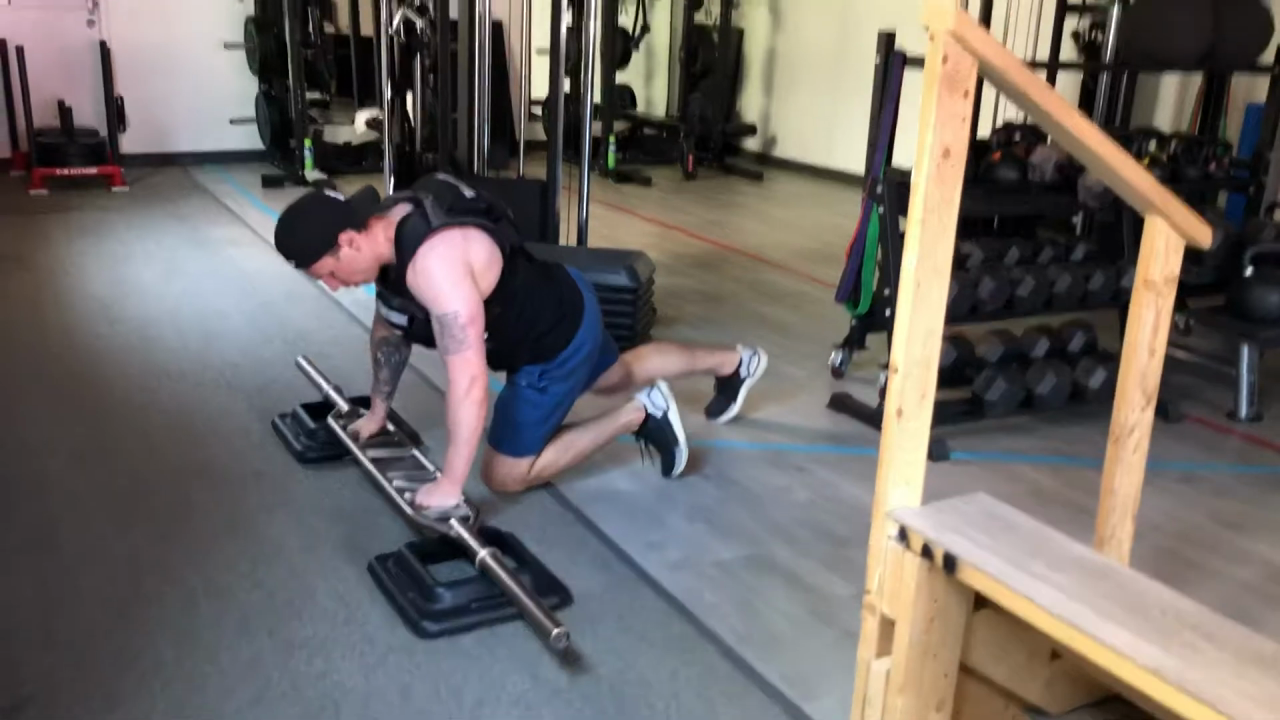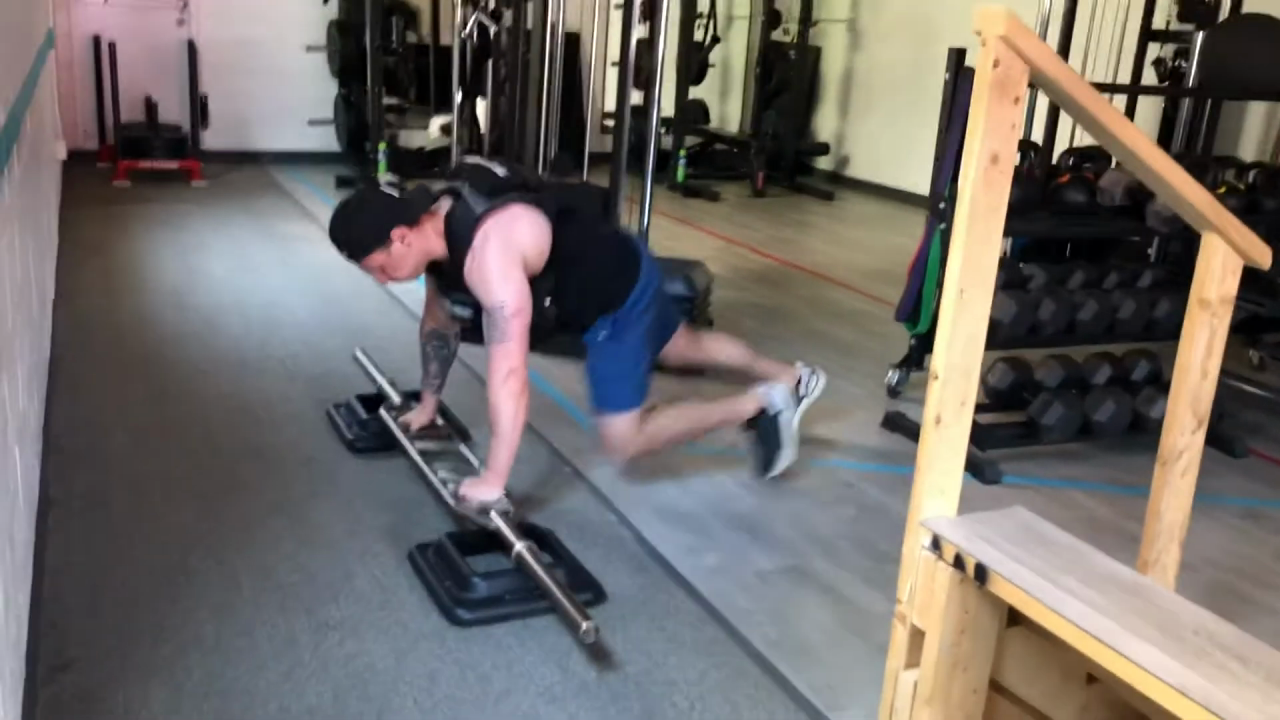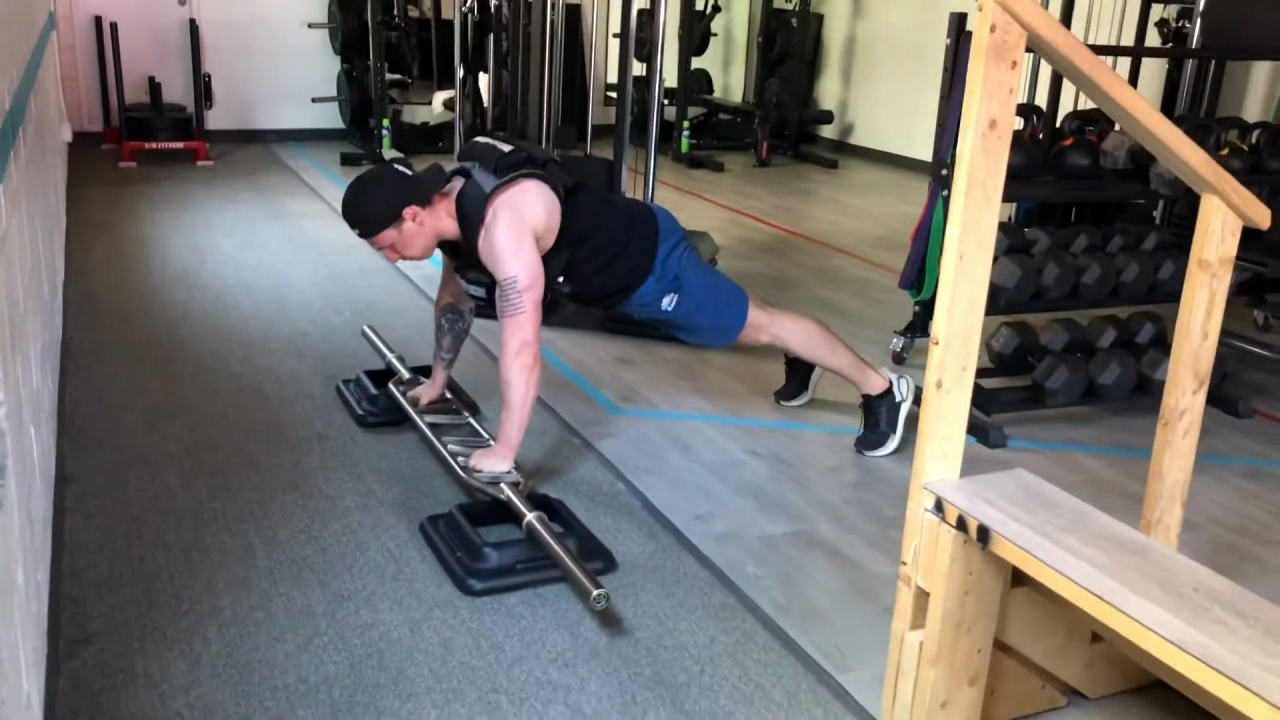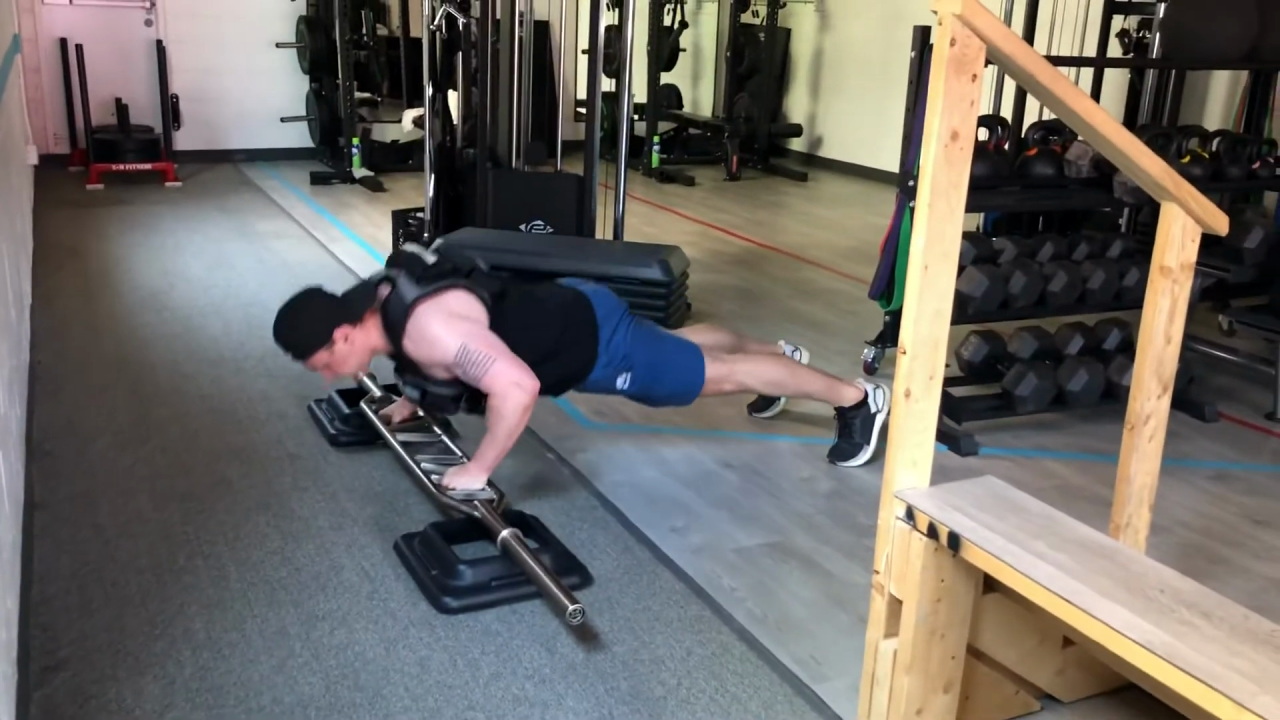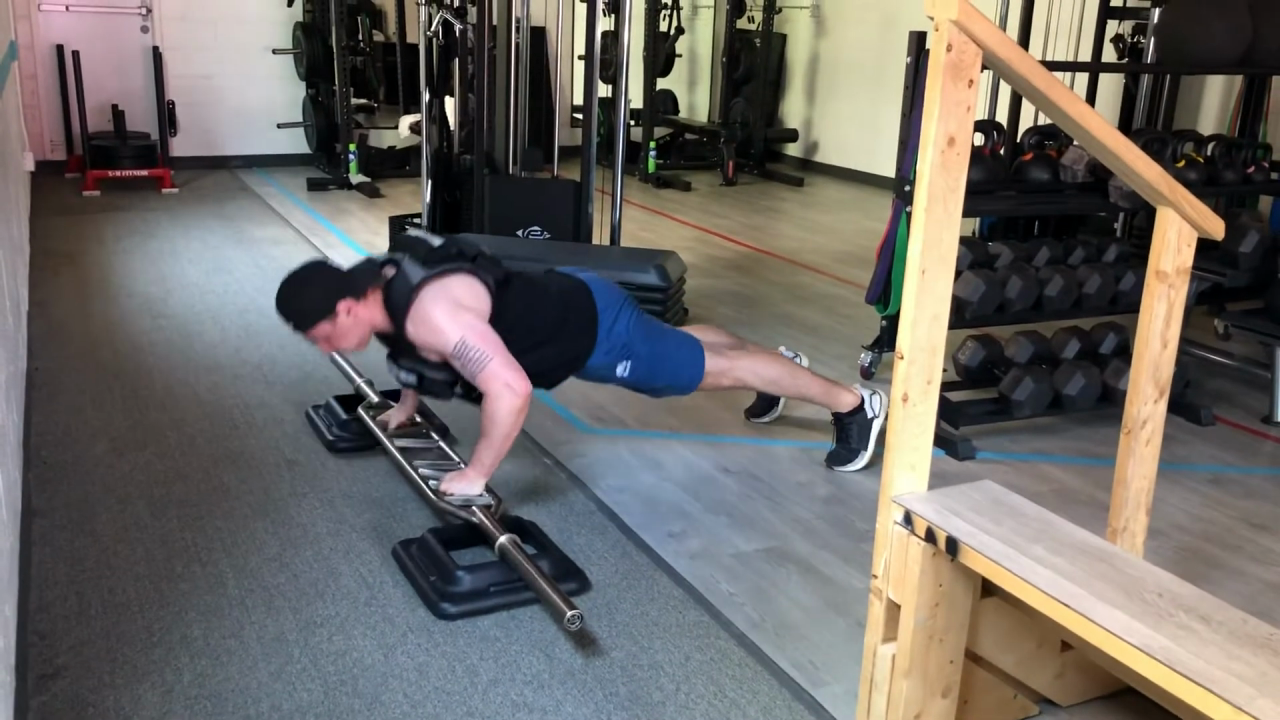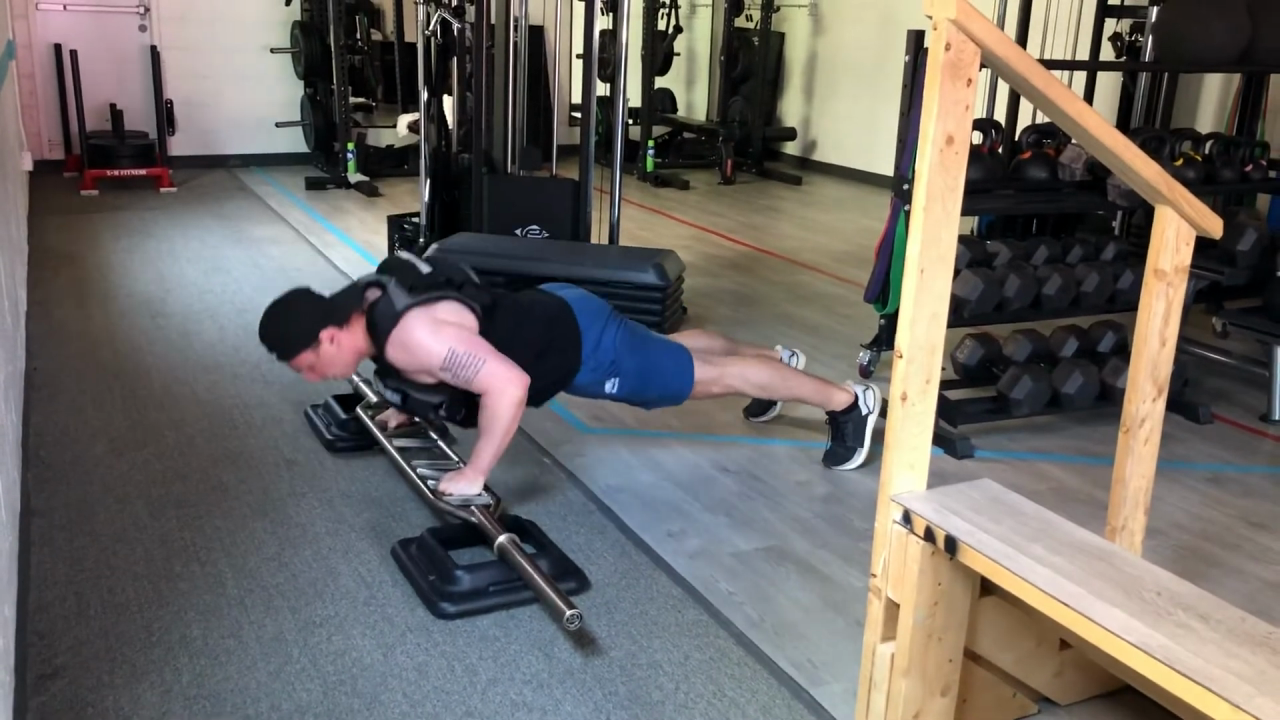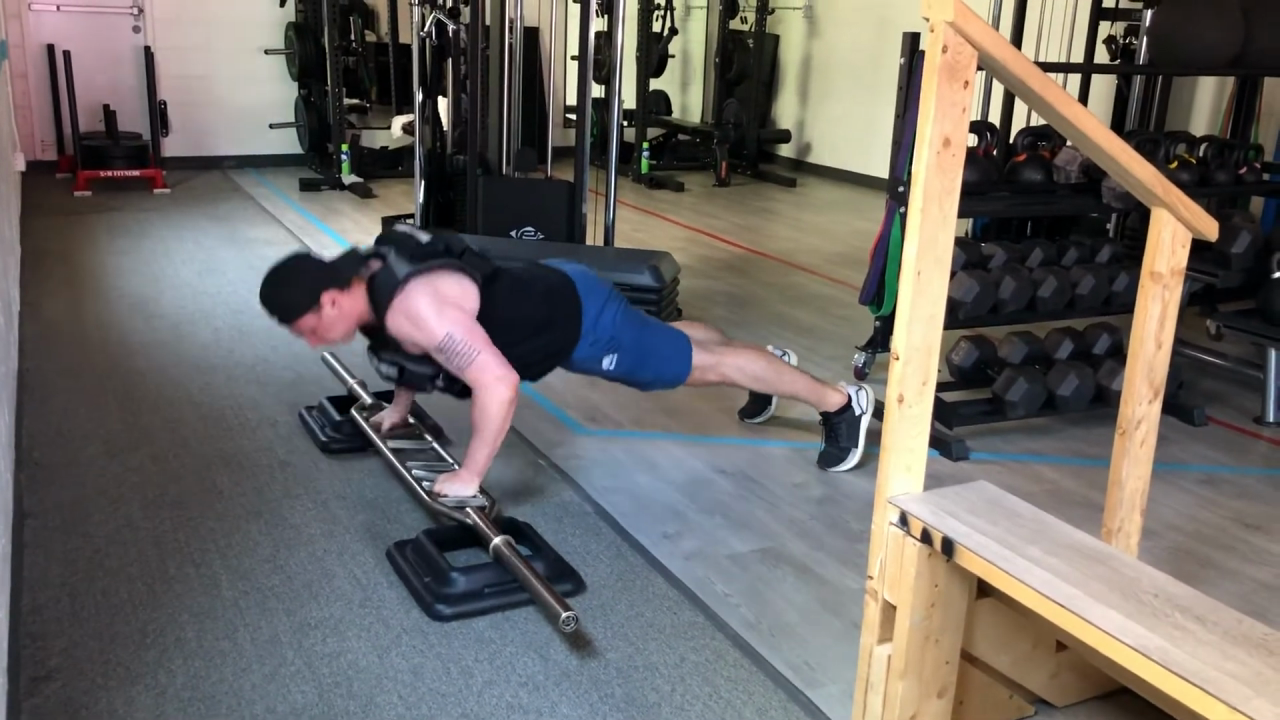
dt=0.7s
person 1, frame 1
left shoulder: (433, 261)
right shoulder: (388, 229)
left elbow: (469, 380)
right elbow: (390, 326)
left wrist: (449, 486)
right wrist: (378, 411)
left hip: (557, 340)
right hip: (559, 307)
left knee: (505, 474)
right knee: (617, 376)
left ankle: (640, 414)
right ankle: (733, 363)
person 1, frame 2
left shoulder: (486, 250)
right shoulder: (436, 226)
left elbow: (509, 373)
right elbow: (439, 321)
left wrist: (493, 481)
right wrist: (428, 404)
left hip: (619, 290)
right hip: (609, 276)
left knee: (624, 442)
right knee: (683, 347)
left ankle: (759, 404)
right ankle: (788, 375)
person 1, frame 3
left shoulder: (500, 225)
right shoulder: (448, 205)
left elbow: (521, 350)
right elbow: (455, 298)
left wrist: (503, 453)
right wrist: (437, 378)
left hip: (649, 260)
right hip: (616, 264)
left knee: (755, 323)
right knee: (732, 310)
left ankle: (882, 388)
right ankle: (801, 363)
person 1, frame 4
left shoulder: (421, 331)
right shoulder: (383, 299)
left elbow: (519, 386)
left wrist: (479, 468)
right wrist: (412, 395)
left hip: (596, 343)
right hip: (567, 309)
left knee: (718, 375)
right knee: (678, 341)
left ankle: (856, 397)
right ankle: (775, 348)
person 1, frame 5
left shoulder: (426, 314)
right shoulder: (383, 284)
left elbow: (512, 388)
left wrist: (476, 476)
right wrist: (409, 401)
left hip: (595, 329)
right hip: (566, 300)
left knee: (717, 370)
right knee: (685, 342)
left ankle: (852, 402)
right ankle: (779, 354)
person 1, frame 6
left shoulder: (406, 340)
right shoulder: (367, 304)
left elbow: (511, 386)
left wrist: (475, 474)
right wrist: (405, 402)
left hip: (582, 346)
right hip: (552, 312)
left knee: (707, 377)
right knee: (672, 345)
left ankle: (847, 400)
right ankle: (771, 353)
person 1, frame 7
left shoulder: (410, 310)
right shoulder: (367, 277)
left elbow: (499, 383)
left wrist: (469, 477)
right wrist: (400, 404)
left hip: (580, 322)
right hip: (549, 291)
left knee: (705, 365)
right knee: (672, 338)
left ankle: (840, 400)
right ankle: (770, 355)
